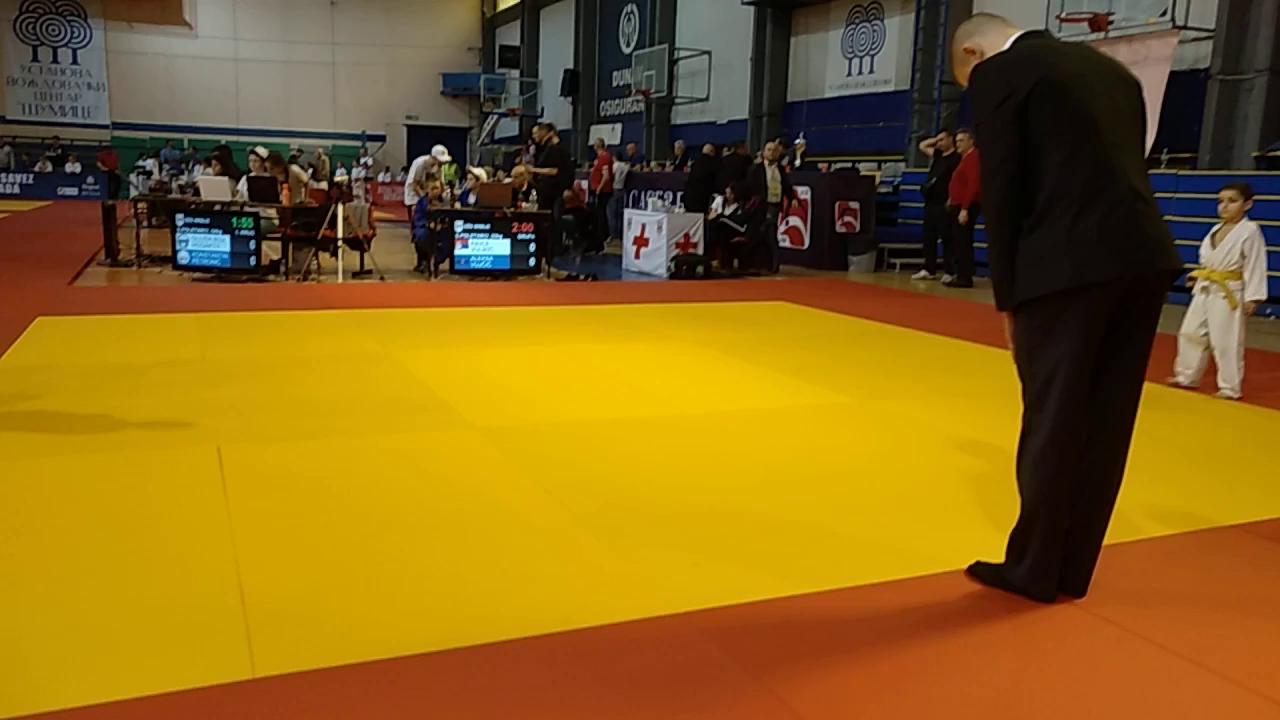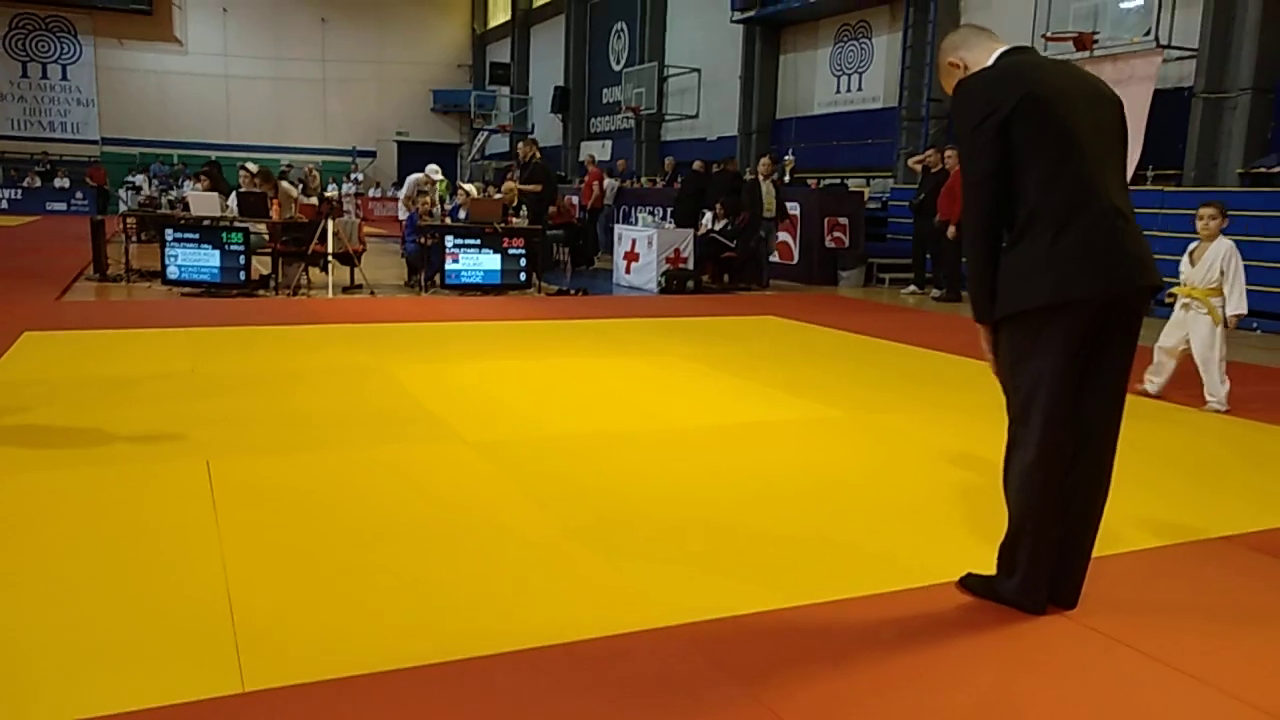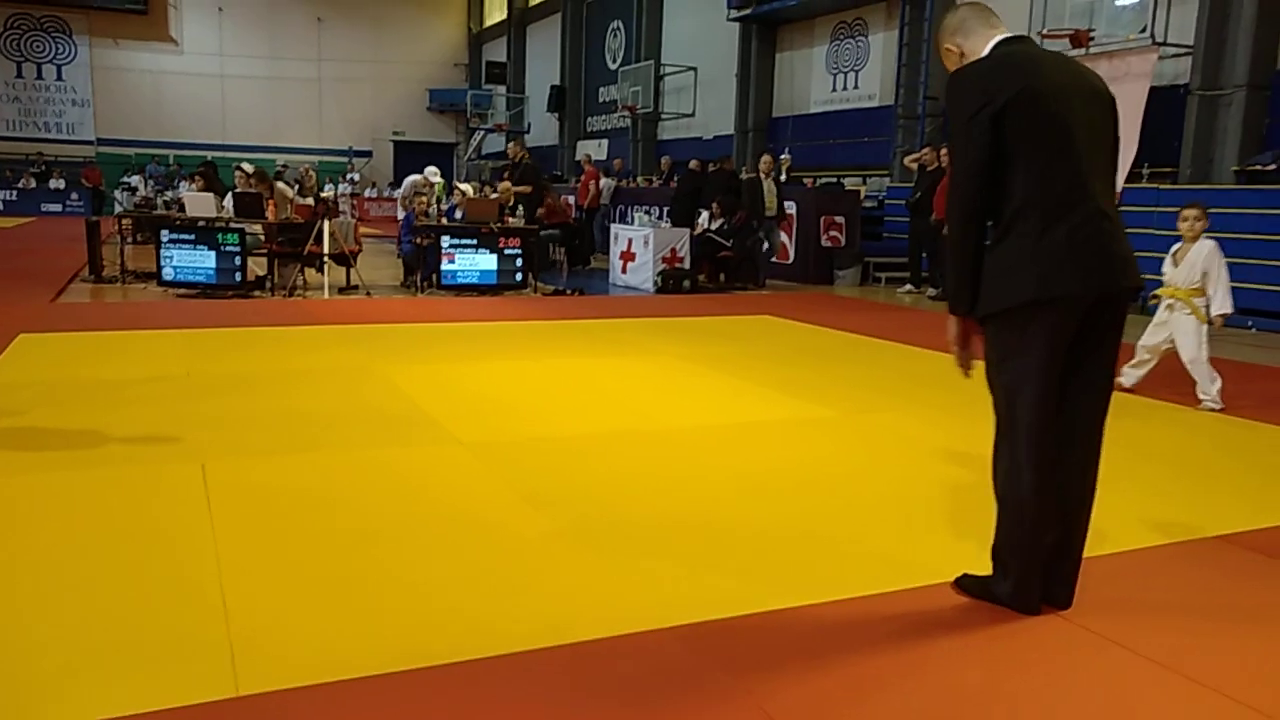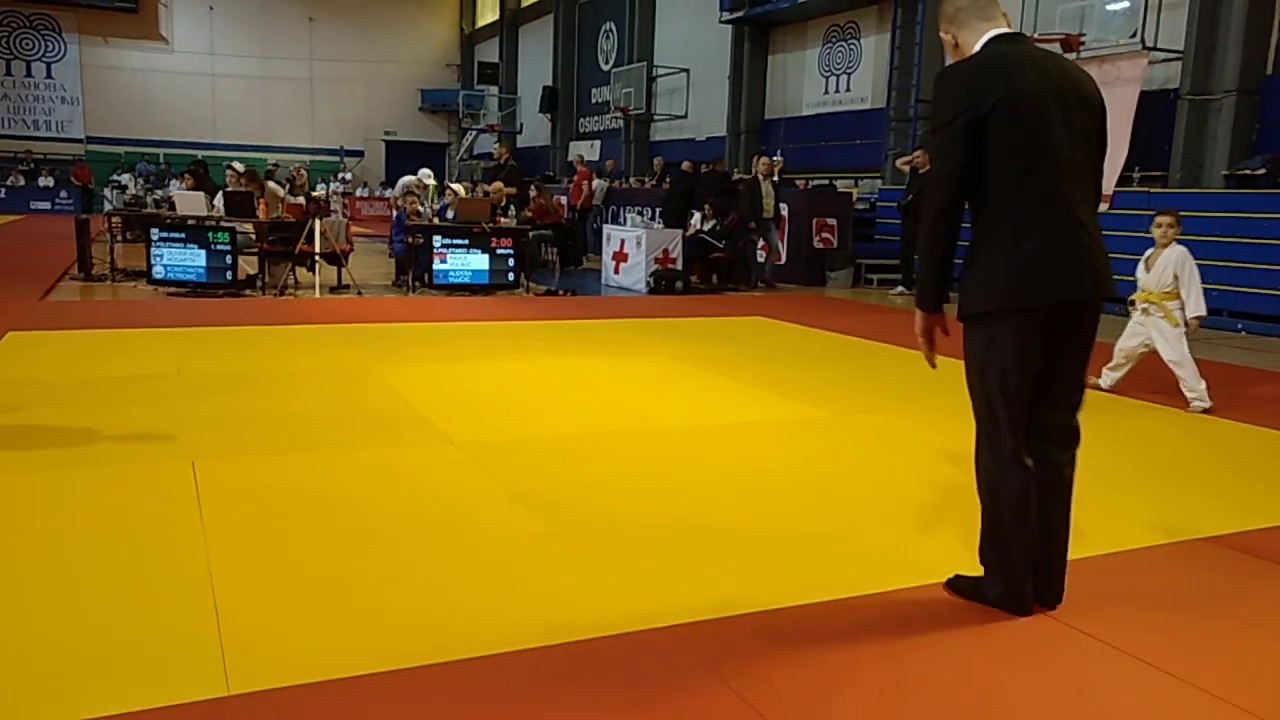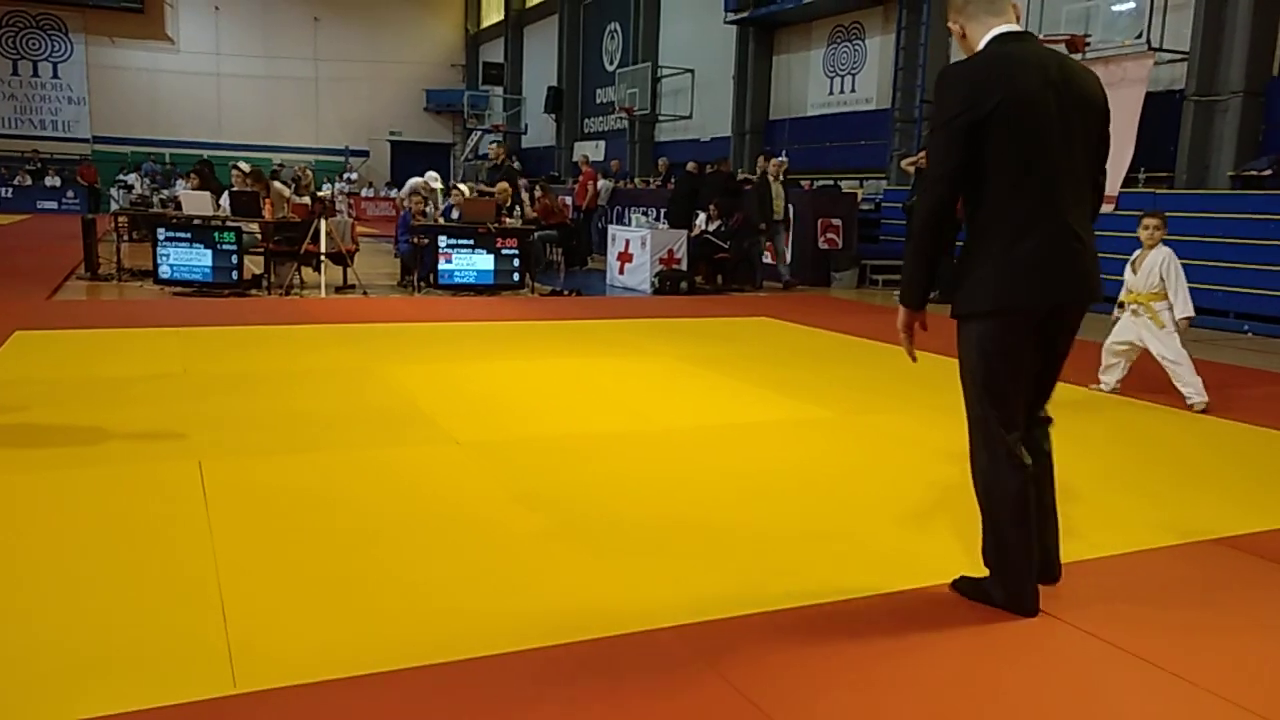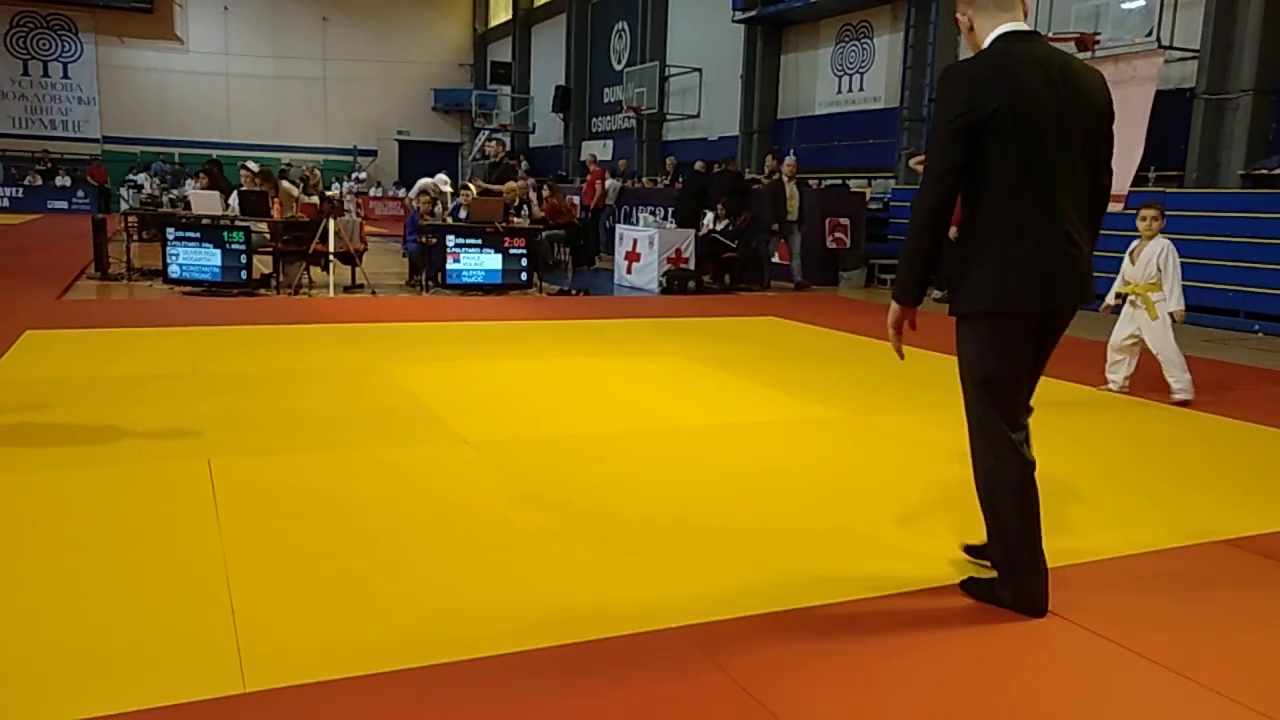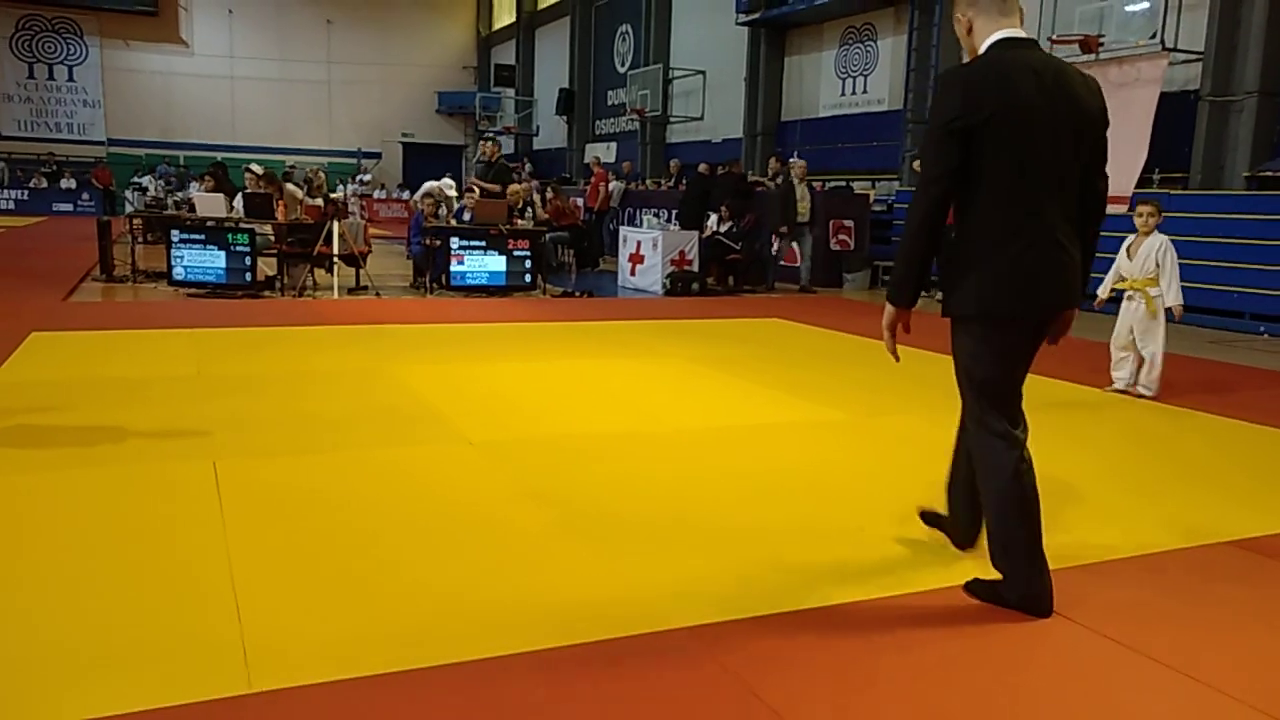
dt=0.1s
person 1, frame 1
left shoulder: (997, 76)
right shoulder: (1107, 67)
left elbow: (1002, 193)
right elbow: (1125, 172)
left wrist: (1007, 297)
left hip: (1069, 263)
right hip: (1144, 256)
left knee: (1053, 420)
right knee: (1106, 419)
left ankle: (1035, 567)
right ankle: (1071, 567)
person 1, frame 2
left shoulder: (981, 92)
right shoulder: (1090, 84)
left elbow: (983, 208)
right elbow: (1106, 188)
left wrist: (986, 312)
left hip: (1051, 280)
right hip: (1124, 273)
left knee: (1038, 434)
right knee: (1091, 432)
left ankle: (1024, 579)
right ankle: (1062, 579)
person 1, frame 3
left shoulder: (974, 81)
right shoulder: (1083, 77)
left elbow: (968, 201)
right elbow: (1098, 181)
left wrist: (961, 304)
left hip: (1032, 277)
right hip: (1107, 269)
left knee: (1023, 432)
right knee: (1078, 433)
left ankle: (1018, 580)
right ankle: (1056, 579)
person 1, frame 4
left shoulder: (964, 80)
right shoulder: (1077, 77)
left elbow: (945, 197)
right elbow: (1089, 184)
left wrist: (928, 299)
left hip: (1011, 281)
right hip: (1081, 274)
left knee: (1005, 433)
right knee: (1053, 427)
left ankle: (1008, 580)
right ankle: (1044, 577)
person 1, frame 5
left shoulder: (966, 80)
right shoulder: (1083, 79)
left elbow: (938, 197)
right elbow: (1092, 188)
left wrist: (913, 294)
left hip: (1001, 279)
right hip: (1071, 274)
left knee: (998, 428)
right knee: (1026, 419)
left ankle: (1013, 580)
right ankle: (1036, 559)
person 1, frame 6
left shoulder: (969, 79)
right shoulder: (1087, 79)
left elbow: (937, 195)
right elbow: (1098, 189)
left wrist: (907, 291)
left hip: (997, 279)
right hip: (1065, 275)
left knee: (997, 426)
right knee: (1009, 412)
left ankle: (1021, 580)
right ankle: (1010, 542)
person 1, frame 7
left shoulder: (964, 85)
right shoulder: (1081, 87)
left elbow: (932, 199)
right elbow: (1092, 200)
left wrist: (901, 293)
right wrist: (1071, 287)
left hip: (988, 282)
right hip: (1051, 280)
left knee: (996, 424)
right knee: (989, 401)
left ankle: (1025, 580)
right ankle: (963, 519)
person 2, frame 1
left shoulder: (1250, 231)
right shoulder: (1216, 230)
left elbow: (1255, 266)
left wrist: (1254, 297)
right wrist: (1197, 283)
left hip: (1229, 294)
right hip: (1205, 291)
left knee: (1226, 342)
right knee: (1190, 333)
left ankle: (1231, 387)
right ankle: (1187, 376)
person 2, frame 2
left shoulder: (1227, 248)
right shoulder: (1193, 247)
left elbow: (1235, 282)
left wrist: (1234, 312)
right wrist: (1178, 300)
left hip: (1208, 310)
right hip: (1185, 307)
left knee: (1209, 357)
right knee: (1166, 346)
left ankle: (1217, 400)
right ankle: (1153, 385)
person 2, frame 3
left shoulder: (1210, 249)
right shoulder: (1176, 249)
left elbow: (1218, 282)
left wrist: (1218, 311)
right wrist: (1162, 300)
left hip: (1192, 311)
right hip: (1169, 308)
left knee: (1194, 357)
right knee: (1148, 344)
left ankle: (1212, 399)
right ankle: (1128, 379)
person 2, frame 4
left shoulder: (1180, 254)
right shoulder: (1148, 254)
left elbow: (1191, 285)
left wrist: (1193, 314)
right wrist: (1136, 307)
left hip: (1167, 315)
right hip: (1144, 313)
left knee: (1177, 357)
right knee: (1125, 348)
left ankle: (1199, 398)
right ankle: (1106, 380)
person 2, frame 5
left shoulder: (1166, 255)
right shoulder: (1136, 256)
left elbow: (1177, 287)
left wrist: (1182, 315)
right wrist: (1120, 310)
left hip: (1157, 314)
right hip: (1133, 313)
left knee: (1172, 354)
right knee: (1113, 347)
left ankle: (1197, 396)
right ankle: (1108, 383)
person 2, frame 6
left shoulder: (1164, 246)
right shoulder: (1133, 246)
left elbow: (1172, 278)
right elbow: (1123, 276)
left wrist: (1176, 306)
right wrist: (1110, 299)
left hip: (1154, 305)
right hip: (1132, 304)
left knee: (1165, 348)
right knee: (1118, 343)
left ankle: (1182, 389)
right ankle: (1117, 382)
person 2, frame 7
left shoulder: (1162, 242)
right shoulder: (1128, 242)
left elbow: (1170, 273)
right elbow: (1117, 269)
left wrist: (1174, 302)
right wrist: (1103, 292)
left hip: (1150, 300)
right hip: (1130, 299)
left knee: (1150, 345)
right knee: (1120, 342)
left ankle: (1147, 387)
right ankle: (1121, 382)
